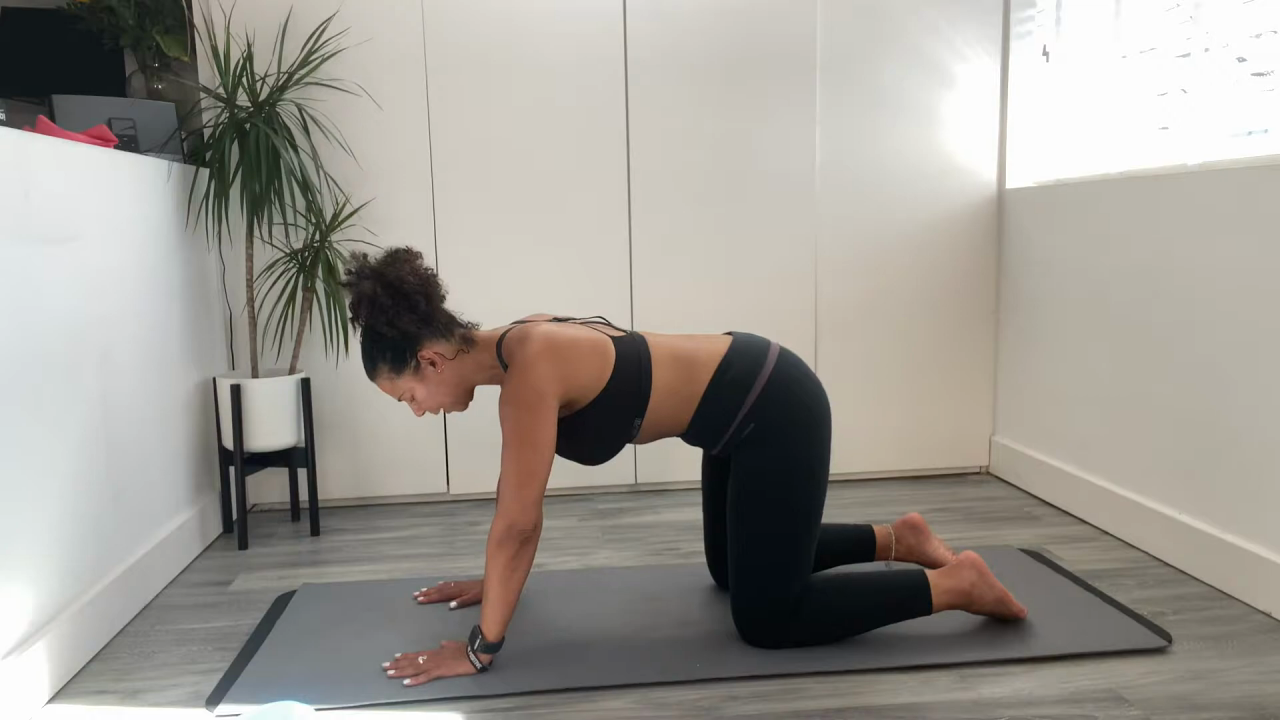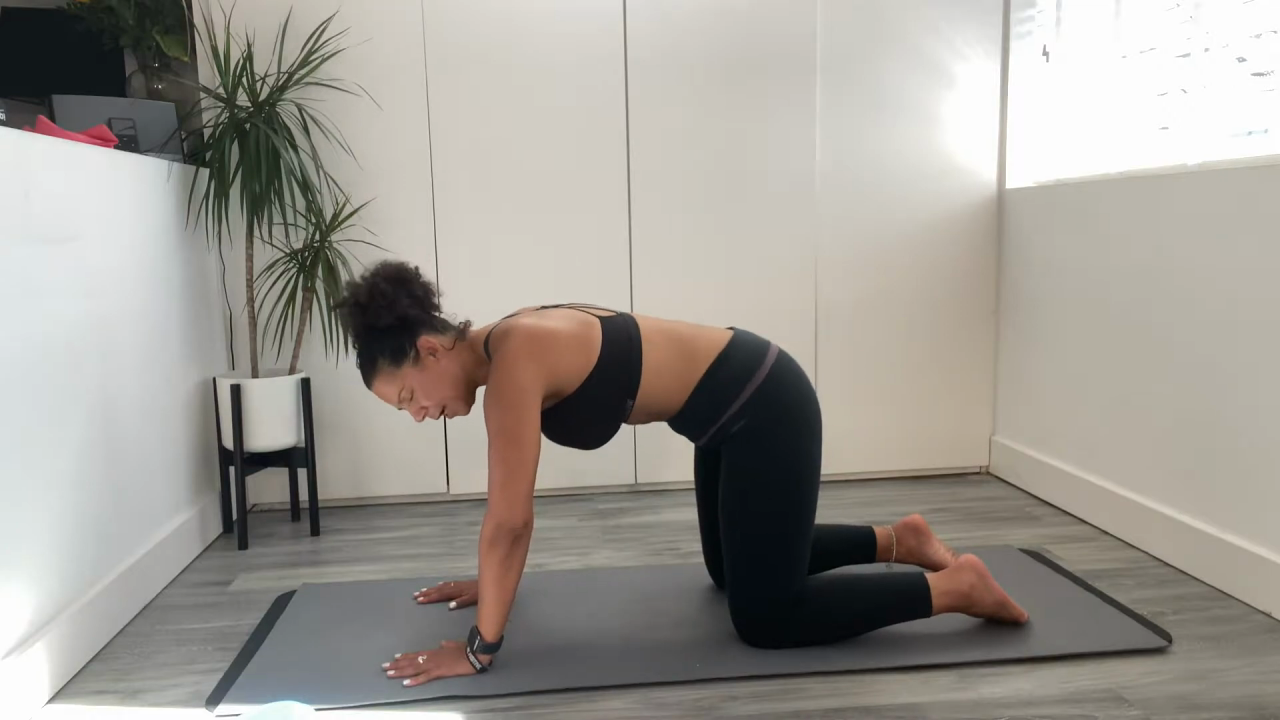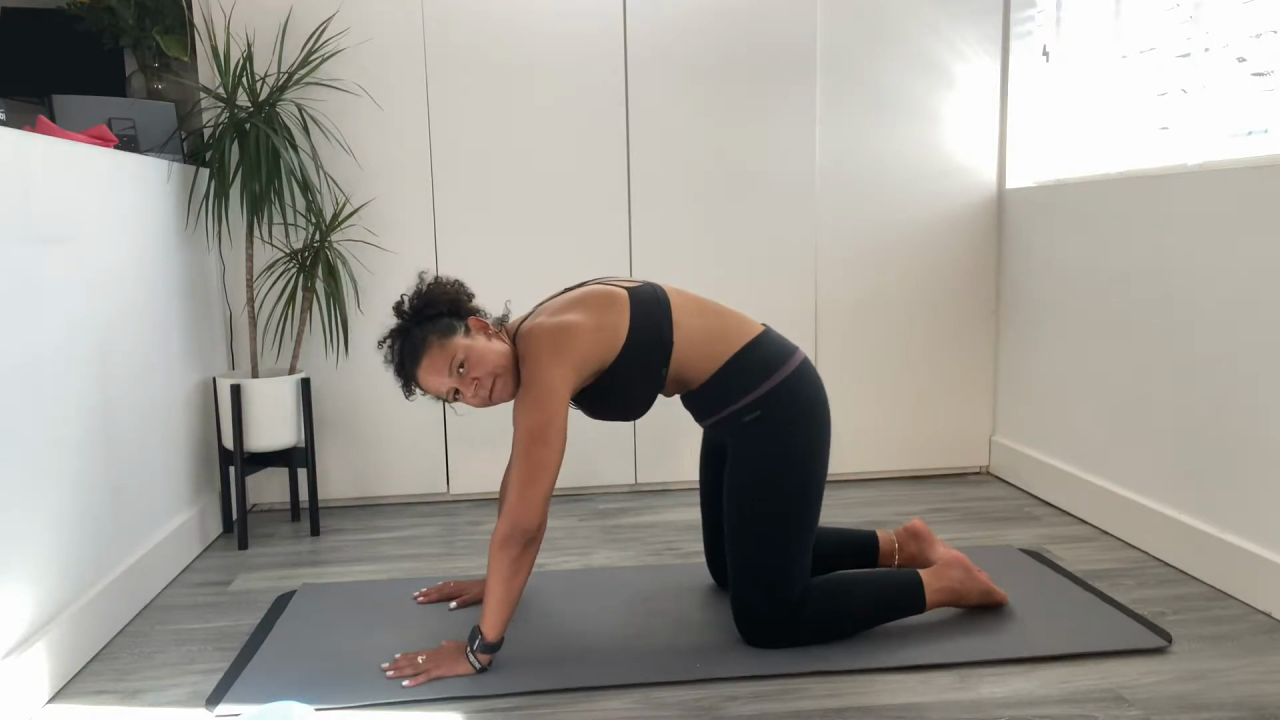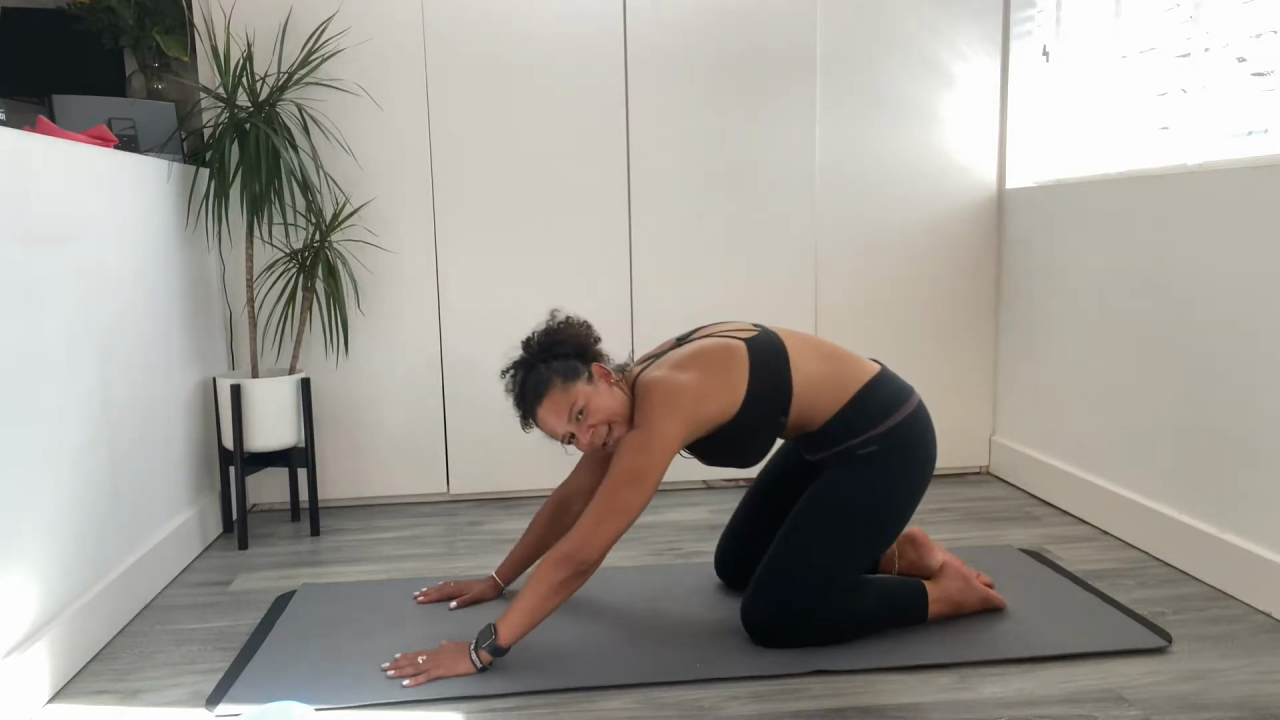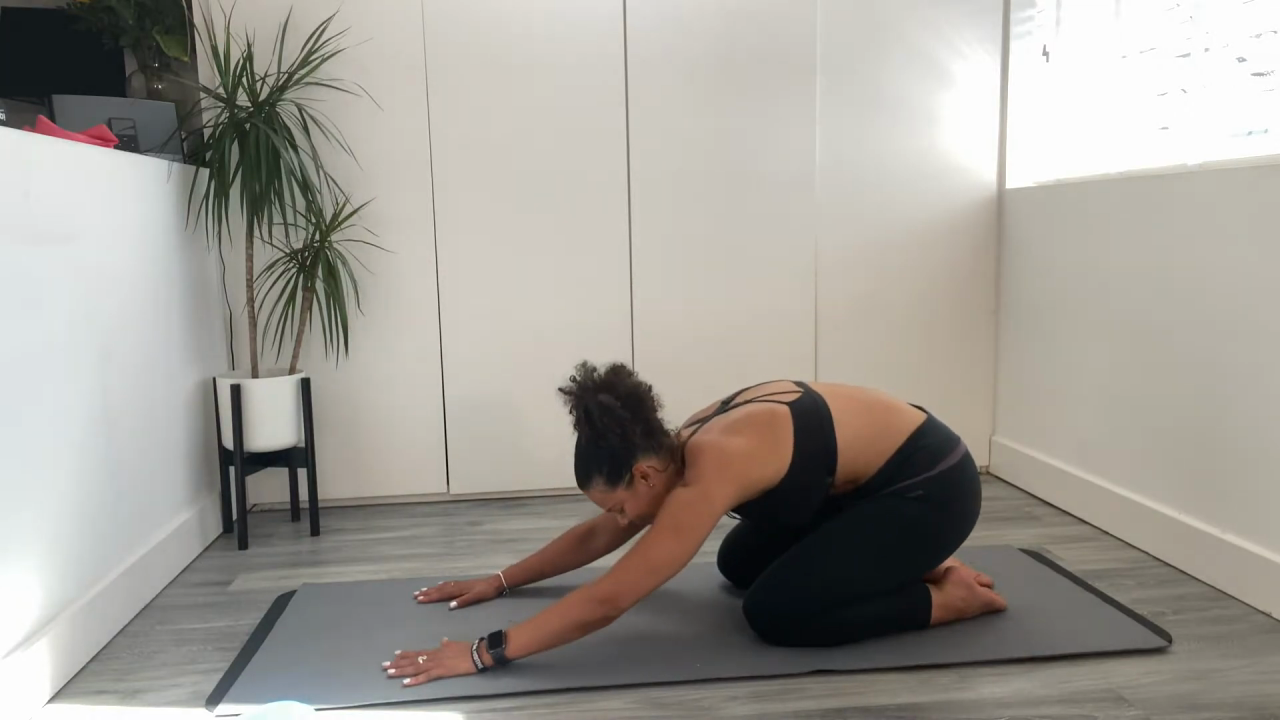
dt=1s
person 1, frame 1
left shoulder: (530, 370)
right shoulder: (520, 346)
left elbow: (518, 522)
right elbow: (513, 494)
left wrist: (480, 648)
right wrist: (492, 581)
left hip: (778, 410)
right hip: (744, 402)
left knee: (766, 618)
right knee: (731, 570)
left ankle: (957, 583)
right ankle: (896, 539)
person 1, frame 2
left shoulder: (514, 360)
right shoulder: (513, 347)
left elbow: (509, 518)
right elbow: (510, 509)
left wrist: (480, 646)
right wrist: (489, 582)
left hip: (767, 408)
right hip: (734, 404)
left knee: (767, 617)
right knee: (731, 569)
left ankle: (956, 586)
right ankle: (896, 539)
person 1, frame 3
left shoulder: (546, 350)
right shoulder: (534, 343)
left elbow: (523, 521)
right elbow: (517, 480)
left wrist: (479, 648)
right wrist: (492, 581)
left hip: (776, 404)
right hip: (738, 408)
left knee: (767, 618)
right knee: (730, 568)
left ankle: (942, 581)
right ankle: (899, 545)
person 1, frame 4
left shoulder: (663, 403)
right shoulder: (636, 391)
left elbow: (579, 555)
right elbow: (570, 499)
left wrist: (481, 649)
right wrist: (497, 580)
left hip: (887, 442)
right hip: (829, 438)
left knee: (772, 617)
right knee: (736, 567)
left ankle: (946, 592)
right ankle: (900, 552)
person 1, frame 5
left shoulder: (708, 474)
right shoulder: (683, 448)
left elbow: (606, 601)
right elbow: (598, 536)
left wrist: (484, 652)
right wrist: (500, 581)
left hip: (933, 486)
right hip: (874, 473)
left knee: (776, 612)
right knee: (741, 565)
left ankle: (948, 596)
right ankle: (908, 559)
